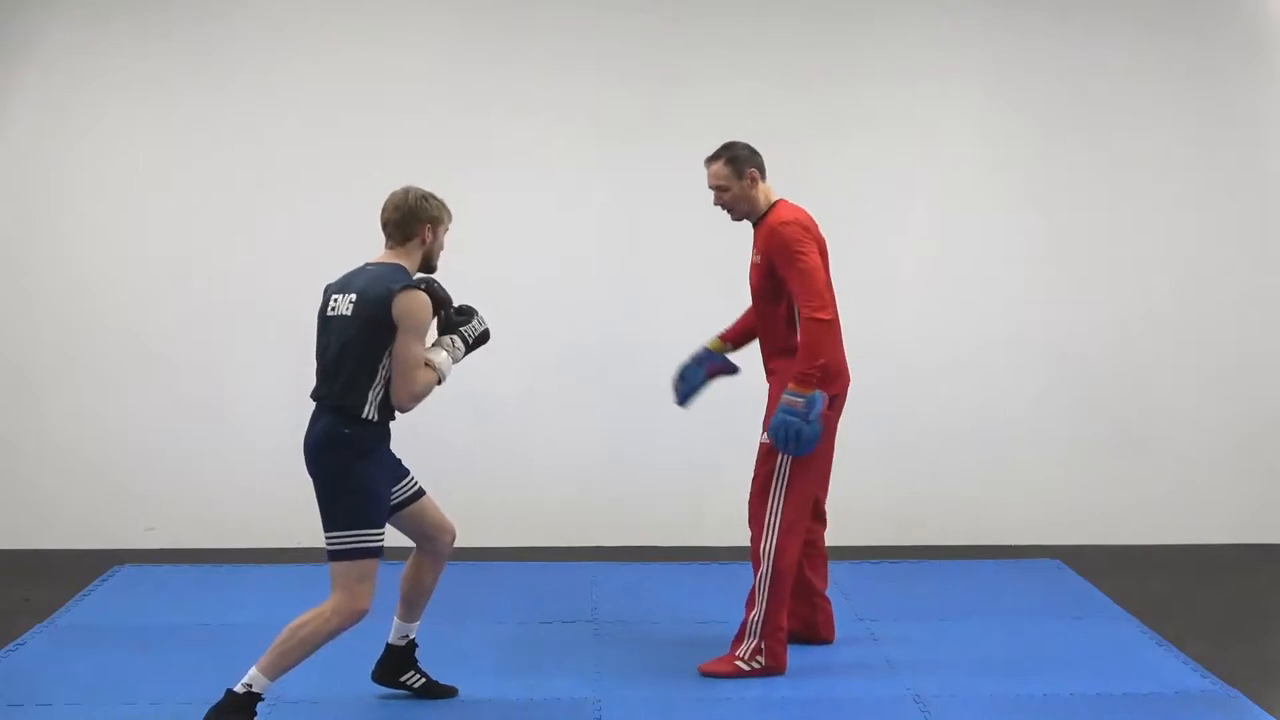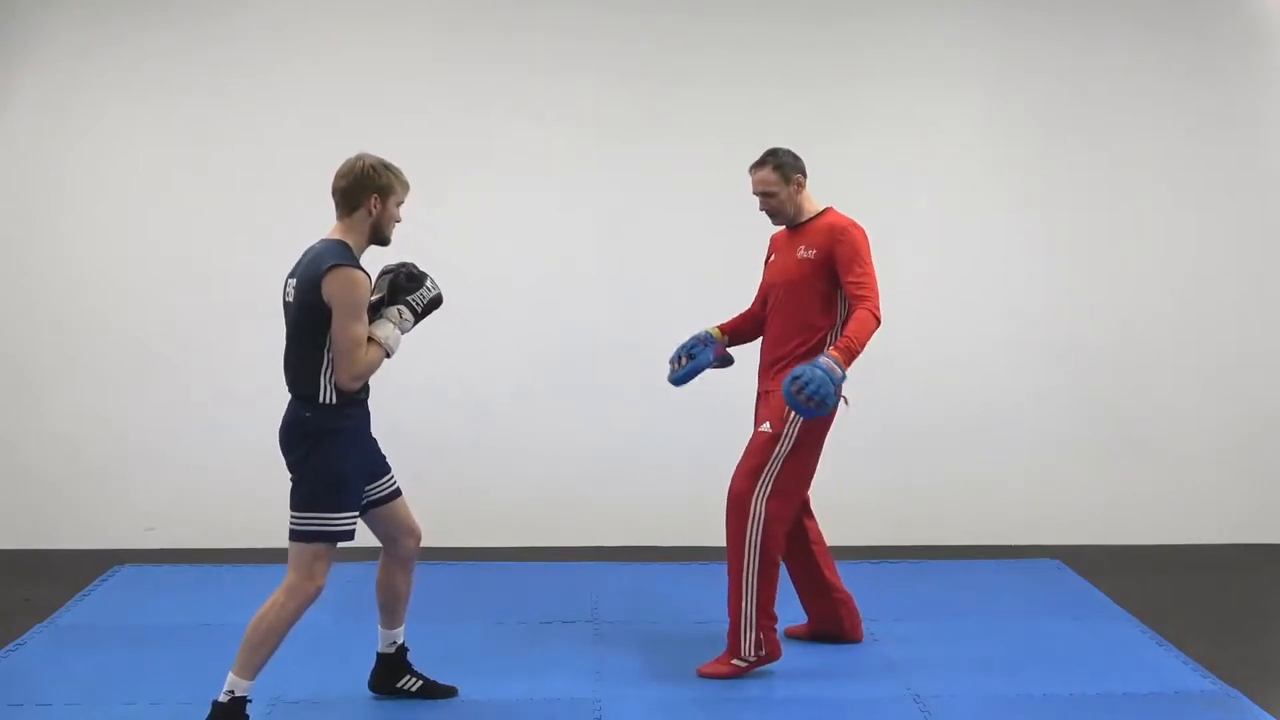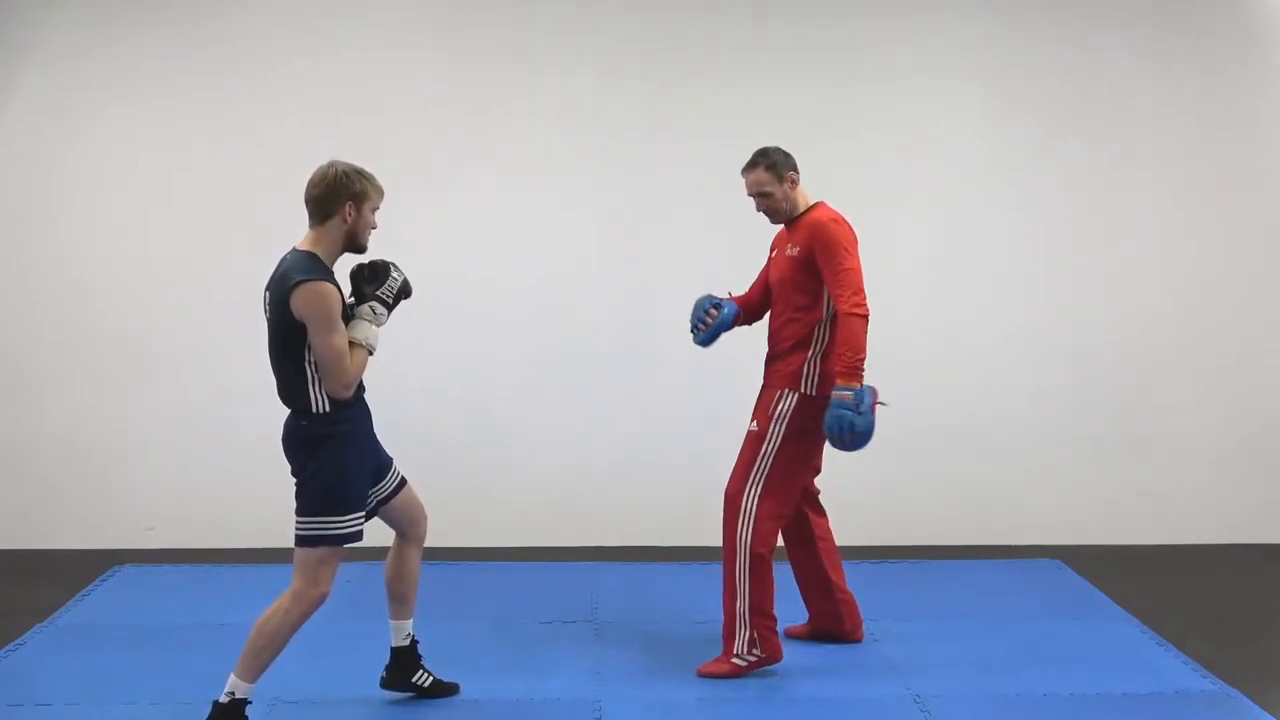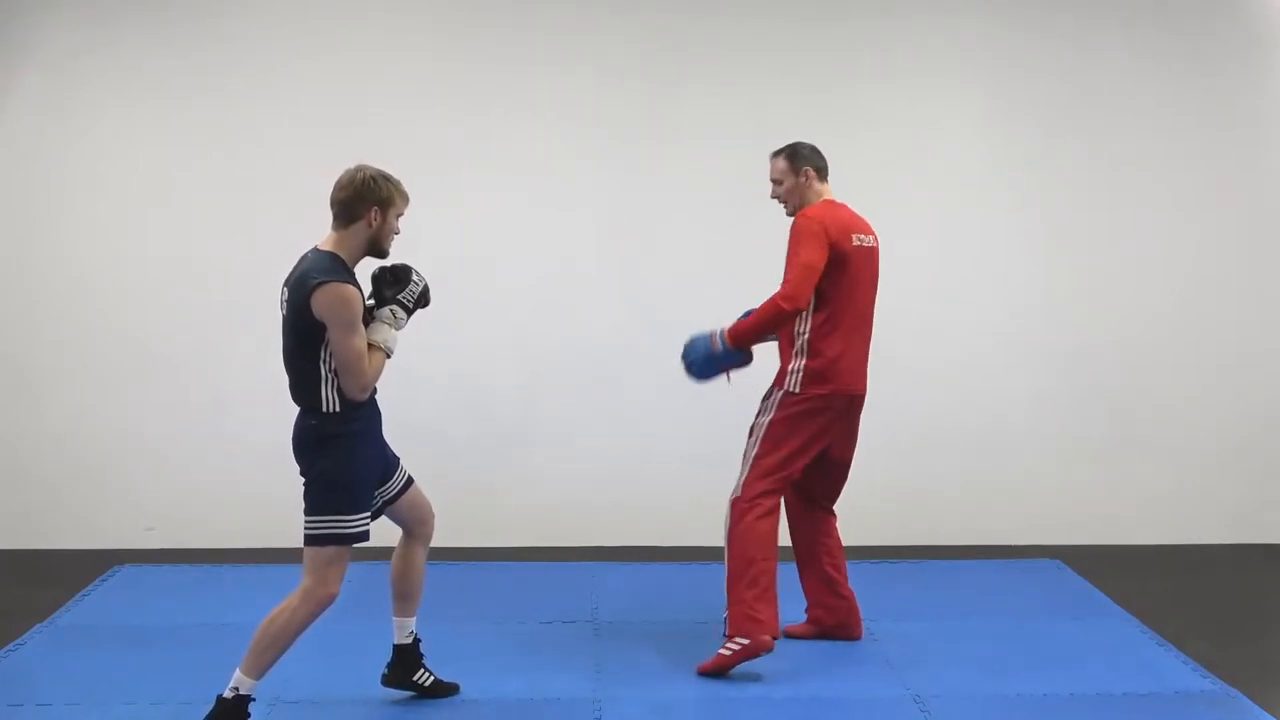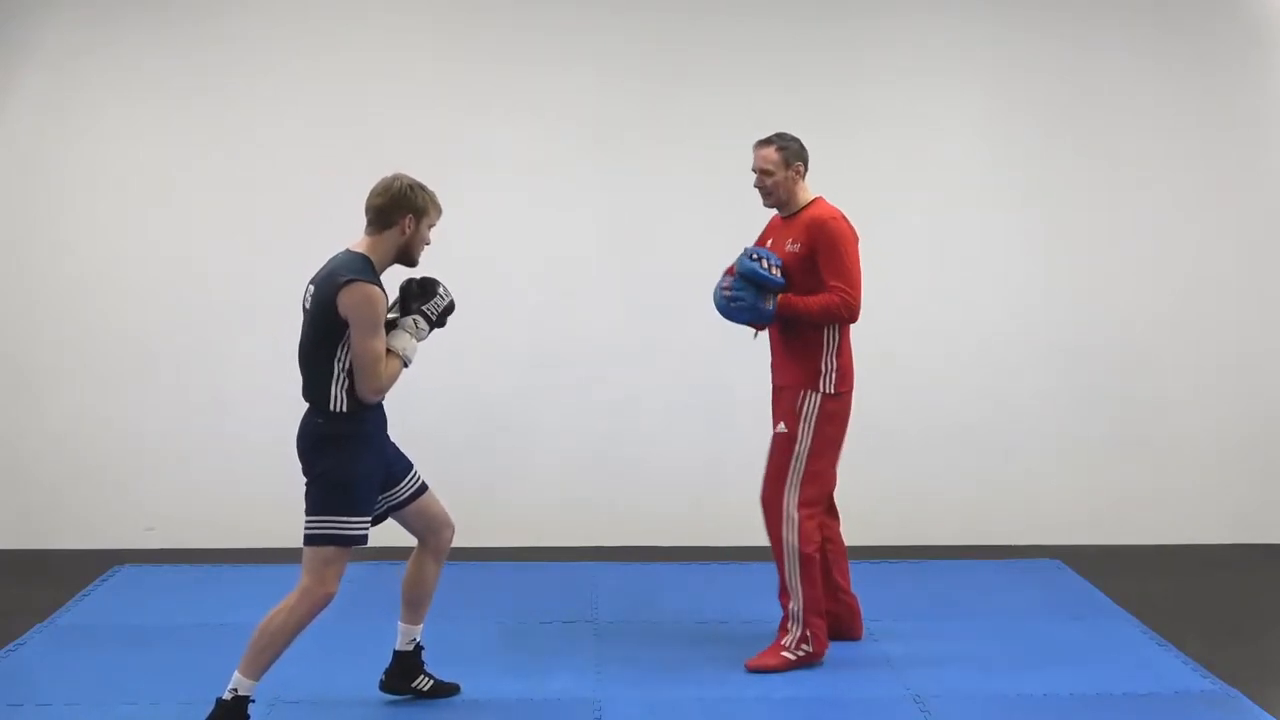
dt=1s
person 1, frame 1
left shoulder: (343, 285)
right shoulder: (410, 297)
right elbow: (405, 395)
right wrist: (453, 345)
left hip: (344, 437)
right hip: (351, 446)
left knee: (439, 538)
right knee: (350, 603)
left ankle: (397, 659)
person 1, frame 2
left shoulder: (316, 259)
right shoulder: (345, 274)
right elbow: (351, 373)
left wrist: (379, 308)
right wrist: (397, 318)
left hip: (342, 429)
right hip: (324, 434)
left knee: (405, 540)
right knee: (306, 582)
left ankle: (391, 666)
person 1, frame 3
left shoulder: (299, 268)
right shoulder: (313, 286)
right elbow: (342, 381)
left wrist: (360, 307)
right wrist: (372, 313)
left hip: (346, 433)
right hip: (327, 441)
left knee: (413, 525)
right knee: (311, 589)
left ankle: (402, 662)
person 1, frame 4
left shoulder: (317, 267)
right shoulder: (334, 287)
right elbow: (359, 383)
left wrist: (378, 310)
right wrist: (391, 316)
left hip: (353, 433)
right hip: (336, 440)
left knee: (420, 523)
right knee: (320, 588)
left ankle: (404, 660)
person 1, frame 5
left shoulder: (344, 270)
right shoulder: (362, 289)
right elbow: (372, 385)
left wrist: (405, 320)
right wrist: (414, 326)
left hip: (363, 435)
right hip: (340, 442)
left knee: (438, 532)
right knee: (318, 588)
left ankle: (404, 664)
person 2, frame 1
left shoulder: (787, 228)
right shoulder: (766, 228)
left elbow: (819, 313)
left wrist: (800, 392)
right wrist: (715, 350)
left hip: (808, 390)
right hip: (805, 386)
left knee: (774, 513)
right knee: (800, 508)
left ankle: (760, 648)
right ankle: (809, 619)
person 2, frame 2
left shoulder: (841, 233)
right shoulder: (779, 242)
left elbow: (867, 307)
left wrist: (836, 361)
right wrist: (717, 338)
left hip: (805, 390)
right hip: (776, 388)
left knee: (752, 499)
right knee: (784, 504)
left ankle: (752, 643)
right ankle: (835, 618)
person 2, frame 3
left shoulder: (827, 228)
right shoulder: (784, 237)
left elbow: (852, 309)
right elbow: (758, 299)
left wrist: (848, 381)
right wrist: (724, 309)
left hip: (802, 387)
right hip: (785, 384)
left knee: (750, 502)
right knee: (794, 502)
left ankle: (751, 643)
right ankle: (837, 618)
person 2, frame 4
left shoulder: (813, 223)
right shoulder: (862, 230)
left elbow: (793, 299)
left wrist: (729, 339)
right wrist: (776, 328)
left hip: (808, 385)
right hip: (849, 387)
left knee: (753, 500)
right knee: (812, 502)
left ankle: (749, 629)
right ankle: (836, 615)
person 2, frame 5
left shoulder: (827, 224)
right shoulder: (775, 227)
left elbow: (845, 304)
right elbow: (746, 290)
left wrist: (774, 304)
right wrist: (742, 278)
left hip: (818, 386)
right hip: (790, 383)
left knee: (789, 504)
right knee: (812, 501)
left ankle: (803, 635)
right ankle: (838, 615)
